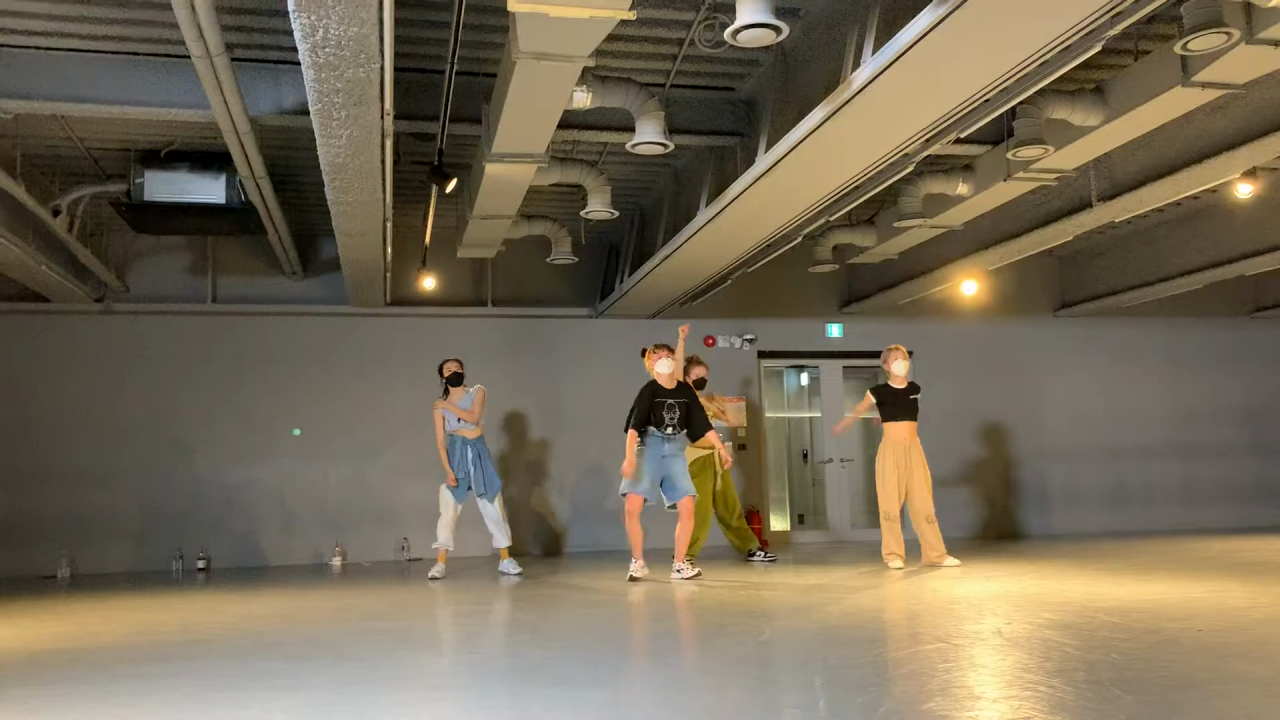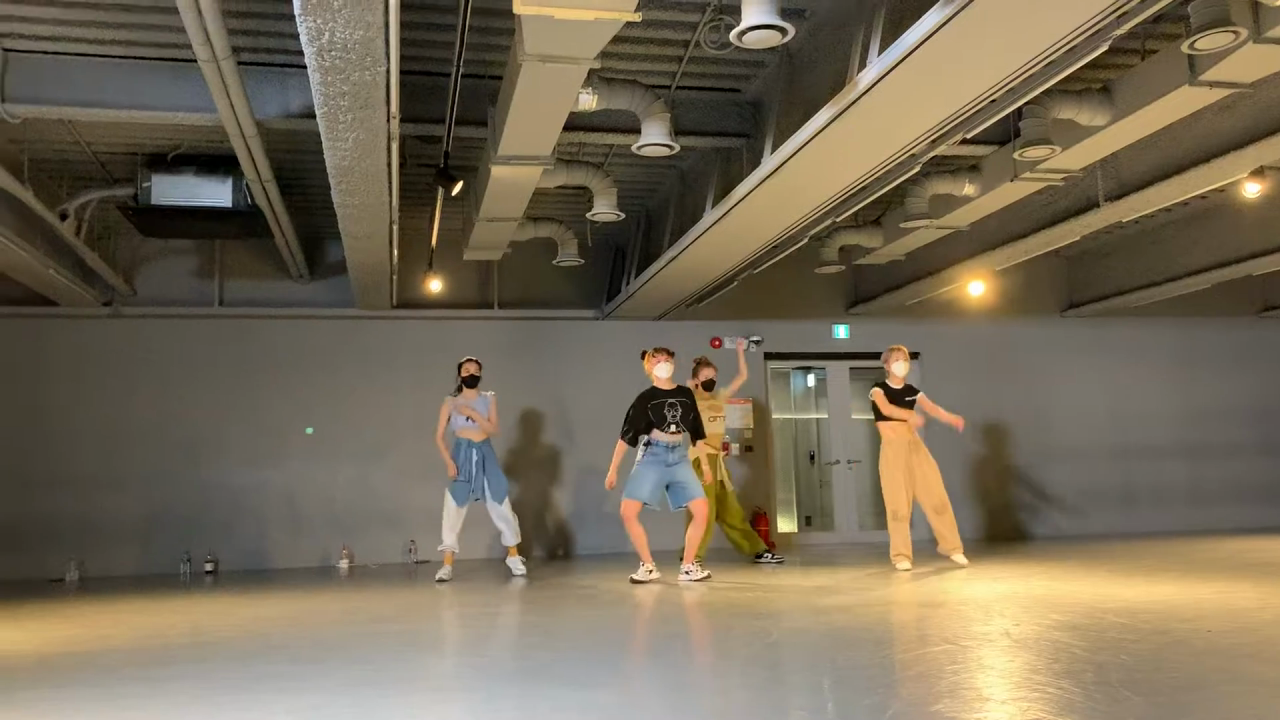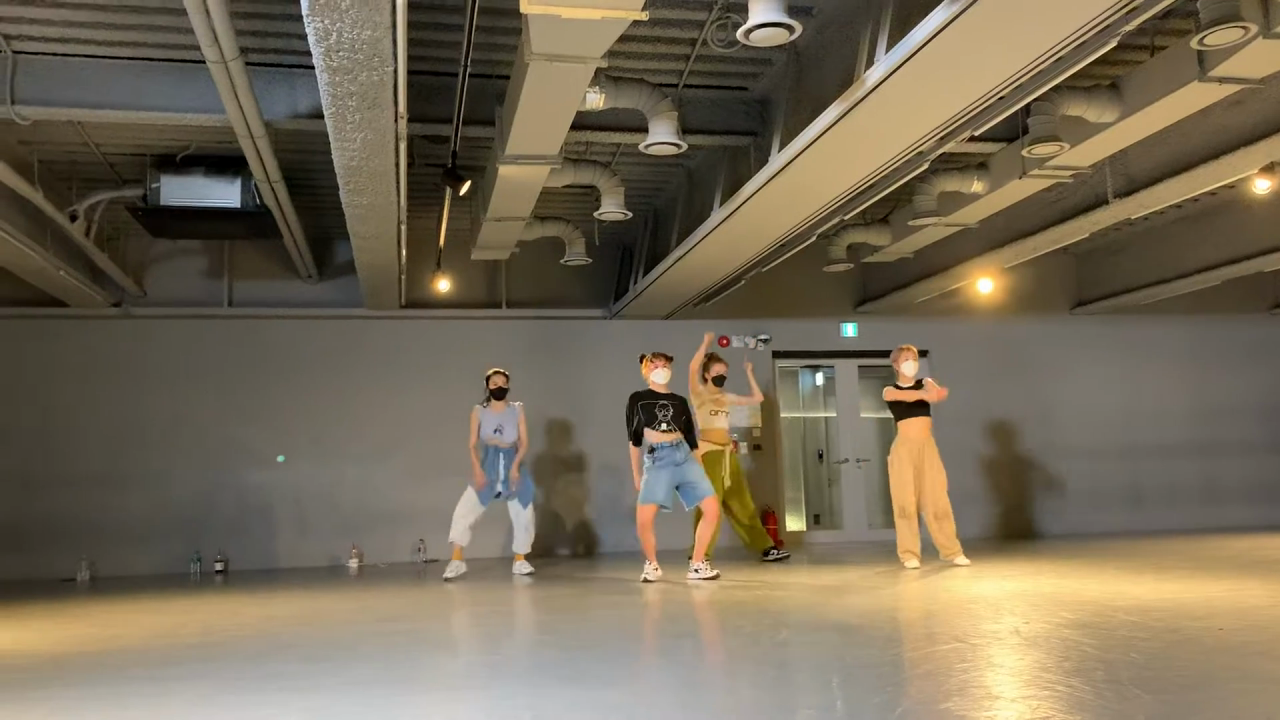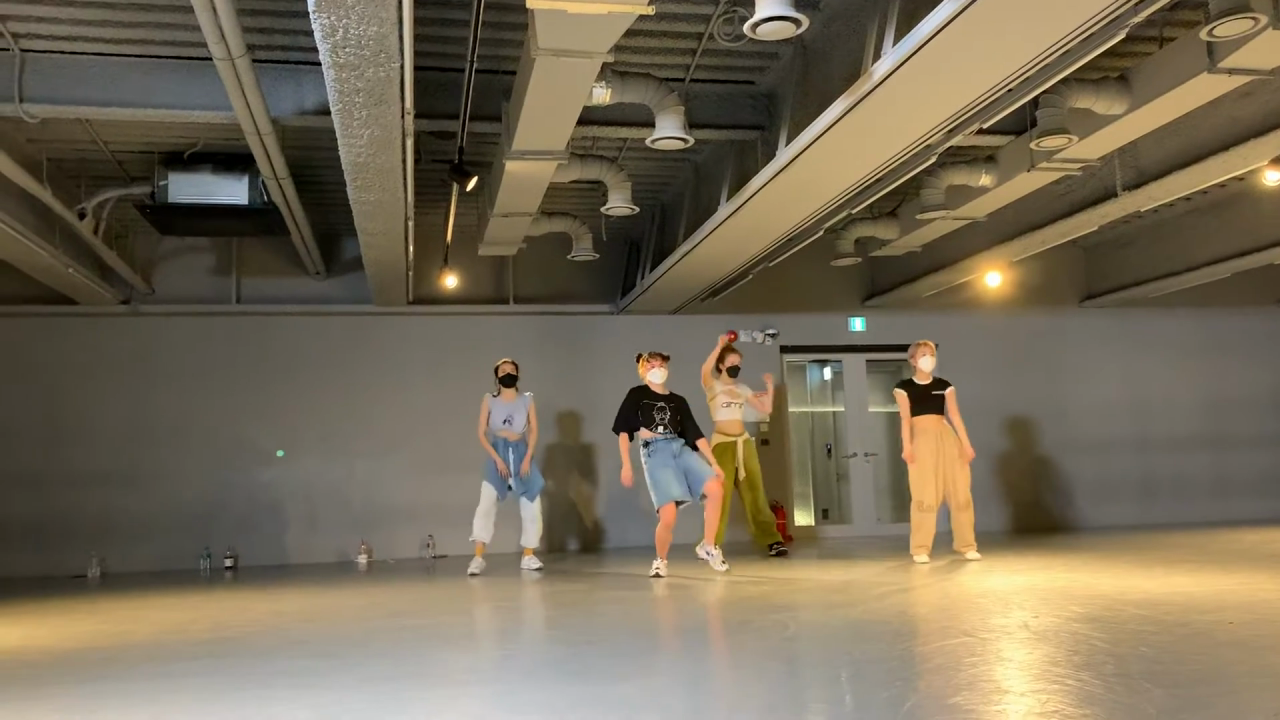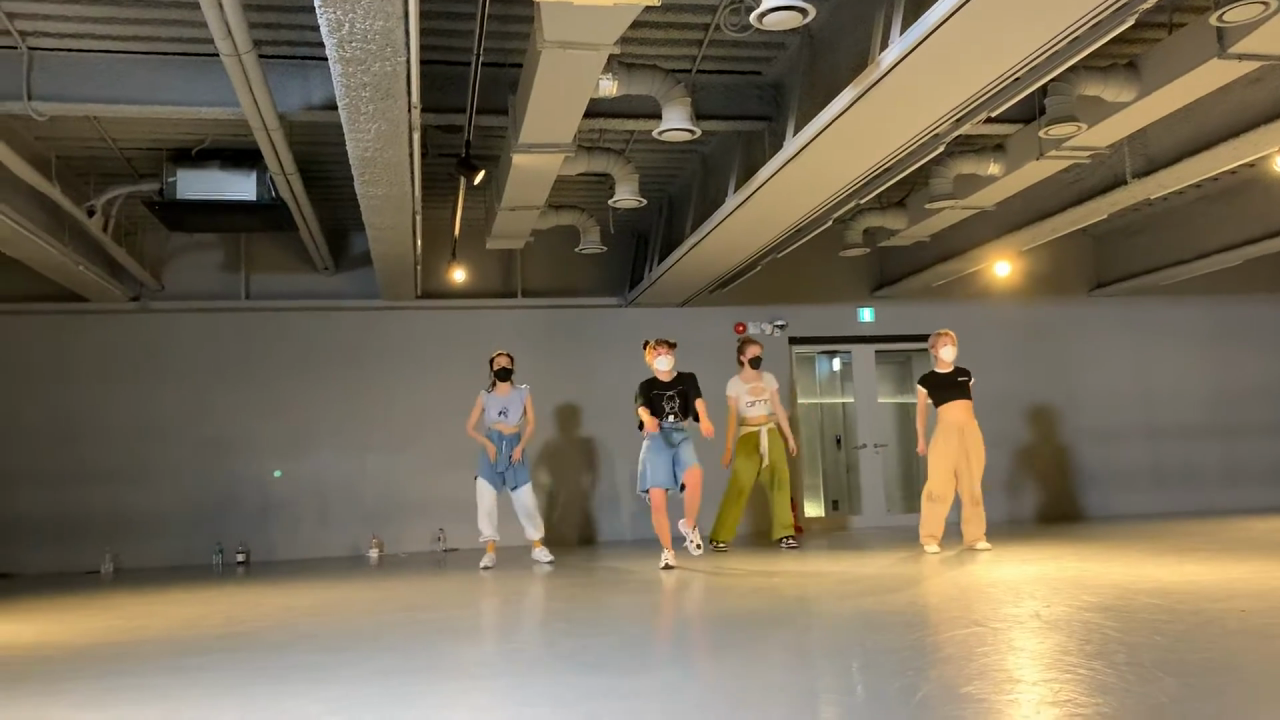
dt=0.3s
person 1, frame 1
left shoulder: (685, 390)
right shoulder: (648, 391)
left elbow: (702, 423)
right elbow: (634, 425)
left wrist: (721, 449)
right wrist: (626, 458)
left hip: (674, 451)
right hip: (649, 448)
left knee: (687, 508)
right knee: (632, 507)
left ankle: (679, 565)
right ankle: (638, 562)
person 1, frame 2
left shoulder: (686, 394)
right shoulder: (644, 398)
left elbow: (697, 431)
right elbow: (626, 436)
right wrist: (613, 470)
left hip: (679, 456)
right hip: (652, 456)
left knee: (701, 510)
right knee: (627, 511)
left ankle: (687, 566)
right ankle: (648, 566)
person 1, frame 3
left shoulder: (680, 401)
right shoulder: (637, 399)
right elbow: (634, 439)
left wrist: (699, 472)
right wrist: (637, 474)
left hip: (684, 456)
right hip: (657, 459)
left knee: (712, 509)
right knee: (643, 519)
left ankle: (697, 564)
right ankle: (652, 564)
person 1, frame 4
left shoulder: (678, 401)
right shoulder: (636, 395)
left elbow: (696, 433)
right elbow: (623, 430)
left wrist: (714, 464)
right wrist: (626, 464)
left hip: (681, 449)
right hip: (654, 452)
left knee: (715, 488)
right knee: (668, 516)
left ankle: (708, 545)
right ankle: (660, 560)
person 1, frame 5
left shoulder: (687, 379)
right shoulder: (646, 386)
left elbow: (698, 400)
right elbow: (641, 407)
left wrist: (705, 419)
right wrist: (647, 419)
left hip: (681, 438)
right hip: (656, 440)
left knee: (693, 478)
right knee: (657, 501)
left ankle: (689, 524)
right ankle: (668, 551)
person 2, frame 1
left shoulder: (915, 389)
right shoulder: (879, 392)
right elbow: (860, 409)
right wrist: (843, 425)
left hip: (913, 449)
right hip: (891, 449)
left knee: (923, 502)
right knee: (890, 503)
left ankle: (936, 554)
right ankle: (893, 555)
person 2, frame 2
left shoulder: (913, 392)
right shoulder: (878, 390)
left elbow: (932, 409)
right elbow: (886, 408)
left wrist: (951, 418)
right wrist: (909, 415)
left hip: (914, 445)
right hip: (892, 448)
left knee: (935, 495)
right knee: (898, 502)
left ankle: (952, 547)
right ankle: (901, 556)
person 2, frame 3
left shoulder: (924, 383)
right shoulder: (890, 390)
left elbow: (935, 391)
right elbow: (905, 396)
left wrist: (938, 392)
right wrist: (924, 393)
left hip: (927, 446)
right hip: (904, 447)
left knee: (937, 500)
right knee: (905, 500)
left ankle: (952, 551)
right ankle: (909, 554)
person 2, frame 4
left shoulder: (944, 385)
right shoulder: (904, 387)
left elbow: (954, 415)
right elbow: (905, 417)
left wrist: (966, 443)
right wrist: (906, 445)
left hip: (946, 437)
right hip: (922, 440)
left knee: (960, 493)
right knee: (924, 496)
left ankle: (966, 545)
right ankle: (920, 548)
person 2, frame 5
left shoulder: (965, 374)
right shoulder: (927, 380)
right elbow: (921, 411)
right wrist: (921, 440)
left hip: (970, 431)
right hip: (945, 433)
left knee: (971, 488)
right knee: (937, 485)
left ankle: (975, 537)
right ankle: (930, 538)
person 3, frame 1
left shoulder: (708, 402)
left elbow: (733, 420)
left wrist: (717, 403)
left hip: (714, 455)
right hip: (697, 456)
left knee: (730, 504)
right knee: (701, 506)
left ankle: (751, 547)
right ankle: (685, 553)
person 3, frame 2
left shoulder: (720, 397)
right shoulder: (692, 401)
left elbow: (742, 377)
left wrist: (740, 353)
right wrist: (689, 388)
left hip: (717, 458)
right hip: (701, 456)
left knee: (730, 509)
left ankle: (758, 550)
person 3, frame 3
left shoulder: (728, 397)
right shoulder: (698, 393)
left elbow: (757, 399)
right elbow: (692, 369)
left wrist: (749, 374)
right wrist: (705, 344)
left hip: (728, 452)
right hip: (708, 452)
left knee: (742, 502)
left ankle: (765, 547)
person 3, frame 4
left shoulder: (743, 388)
right shoulder: (713, 384)
left elbow: (766, 409)
right elbow: (705, 371)
left wrist: (769, 387)
right wrist: (719, 348)
left hip: (745, 442)
right hip: (722, 443)
left knee: (755, 492)
left ankle: (772, 540)
person 3, frame 5
left shoulder: (768, 378)
right shoulder: (735, 383)
left elbow: (778, 409)
right elbow: (732, 417)
left wrist: (789, 436)
right wrist: (728, 449)
left hip: (770, 432)
right hip: (747, 435)
left knee: (780, 482)
right knee: (738, 486)
left ankle: (785, 534)
right ankle: (719, 537)
person 4, frame 1
left shoulder: (477, 392)
right shoulder: (440, 407)
left elbow: (474, 417)
right elbow: (440, 442)
left wrist: (449, 405)
right wrist: (448, 471)
left hip: (478, 452)
right hip: (456, 455)
left knee: (493, 506)
right knee: (448, 510)
left ankle: (505, 559)
right ankle: (441, 563)
person 4, frame 2
left shoulder: (489, 399)
right shoulder: (450, 402)
left elbow: (493, 428)
right elbow: (440, 436)
left wrist: (471, 413)
right wrist: (449, 461)
left hip: (485, 455)
right hip: (462, 455)
left knee: (501, 507)
right knee: (453, 511)
left ankle: (513, 555)
right ankle: (447, 565)
person 4, frame 3
left shoulder: (517, 410)
right shoulder: (479, 412)
left elbow: (524, 442)
right elbow: (472, 445)
left wrist: (515, 465)
right wrist: (477, 470)
left hip: (512, 462)
right hip: (488, 462)
left knee: (524, 513)
right knee: (465, 508)
left ankle: (519, 560)
right ankle: (457, 561)
person 4, frame 4
left shoulder: (527, 400)
right shoulder: (489, 400)
left elbow: (533, 431)
right elbow: (481, 432)
left wrist: (528, 458)
right wrist: (496, 457)
left hip: (520, 453)
right hip: (498, 453)
left knee: (531, 507)
right knee: (487, 502)
left ankle: (528, 556)
right ankle: (478, 557)
person 4, frame 5
left shoulder: (523, 393)
right shoulder: (485, 396)
left elbow: (530, 423)
right elbow: (470, 427)
left wrist: (520, 446)
right wrist: (487, 444)
left hip: (515, 447)
right hip: (492, 448)
left knee: (526, 500)
right knee: (487, 500)
left ankle: (537, 547)
right ankle: (490, 552)
